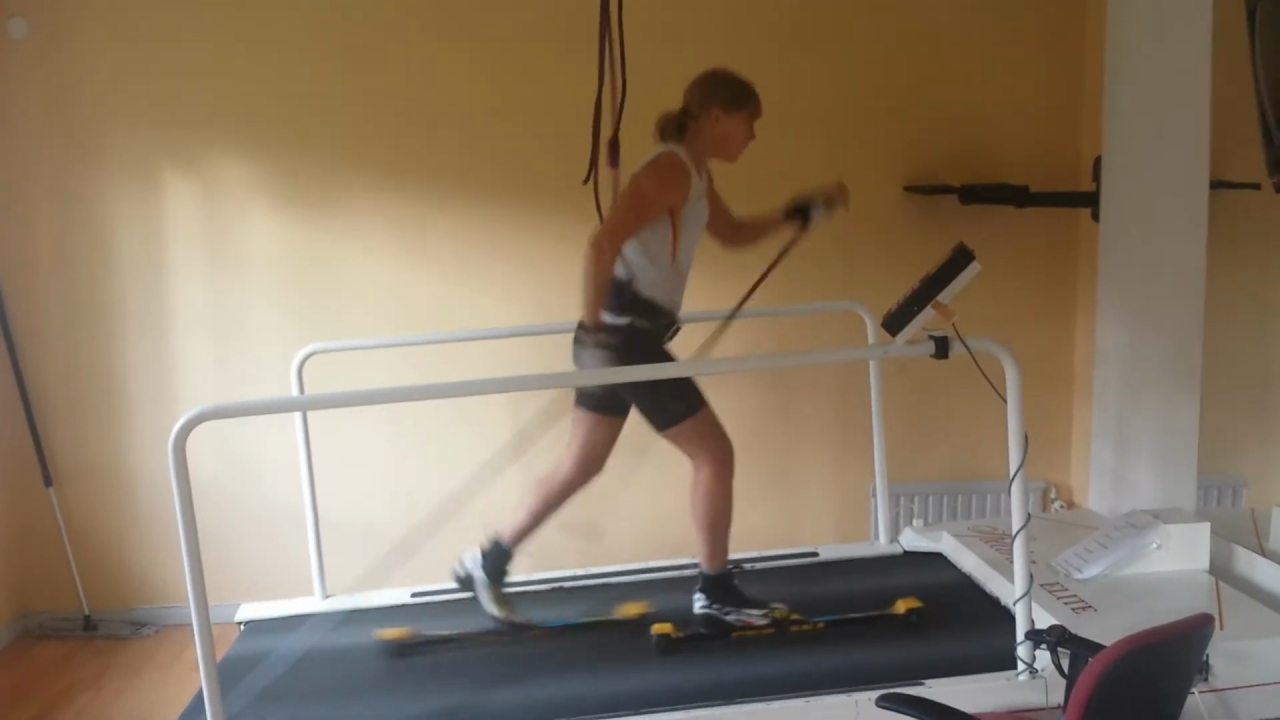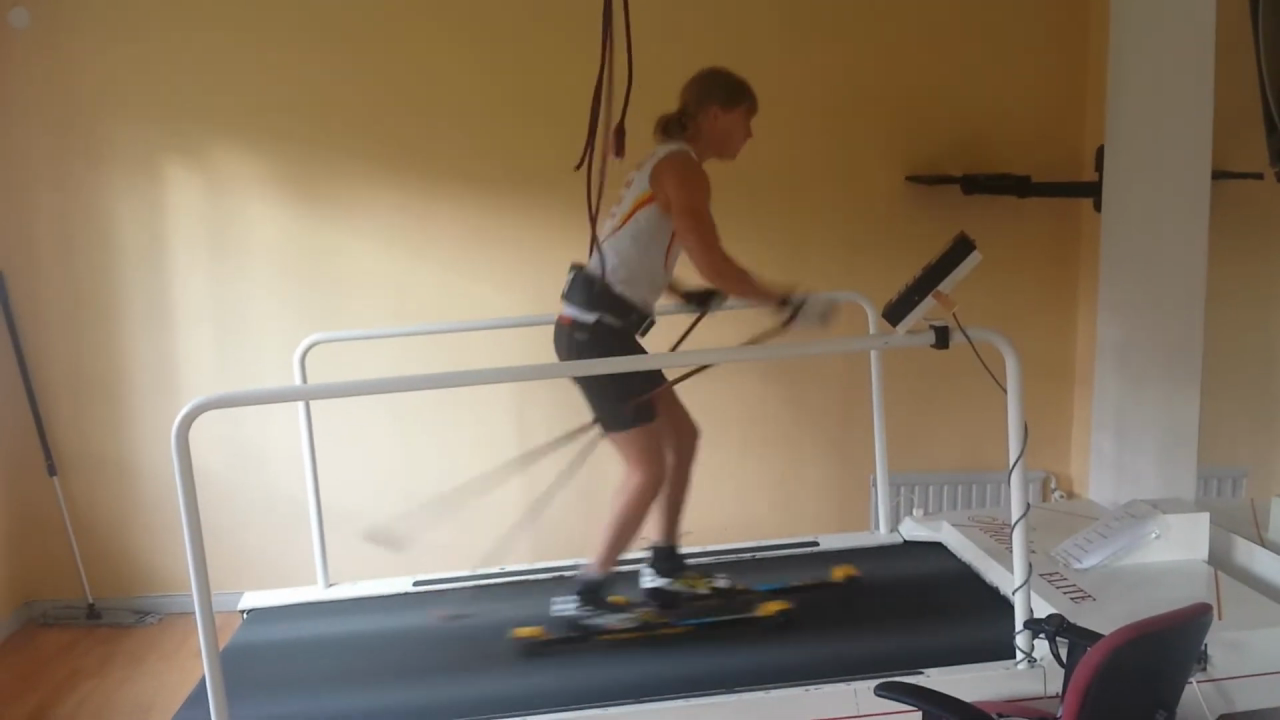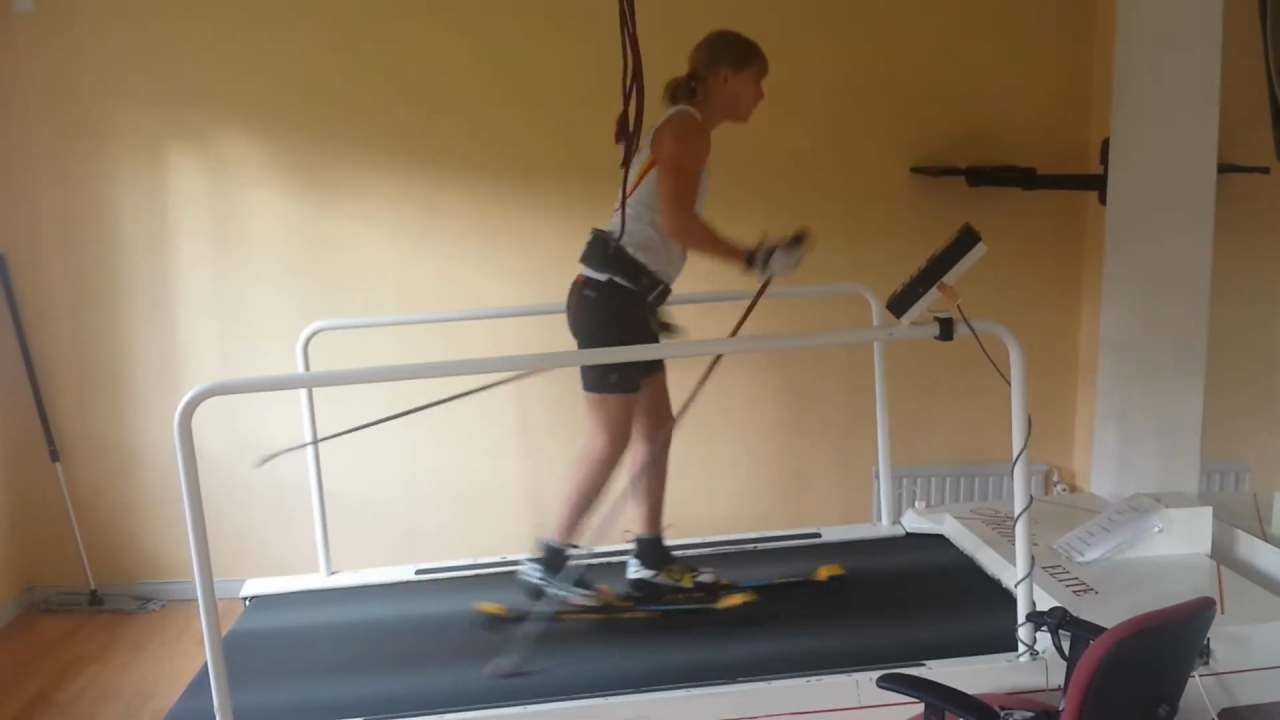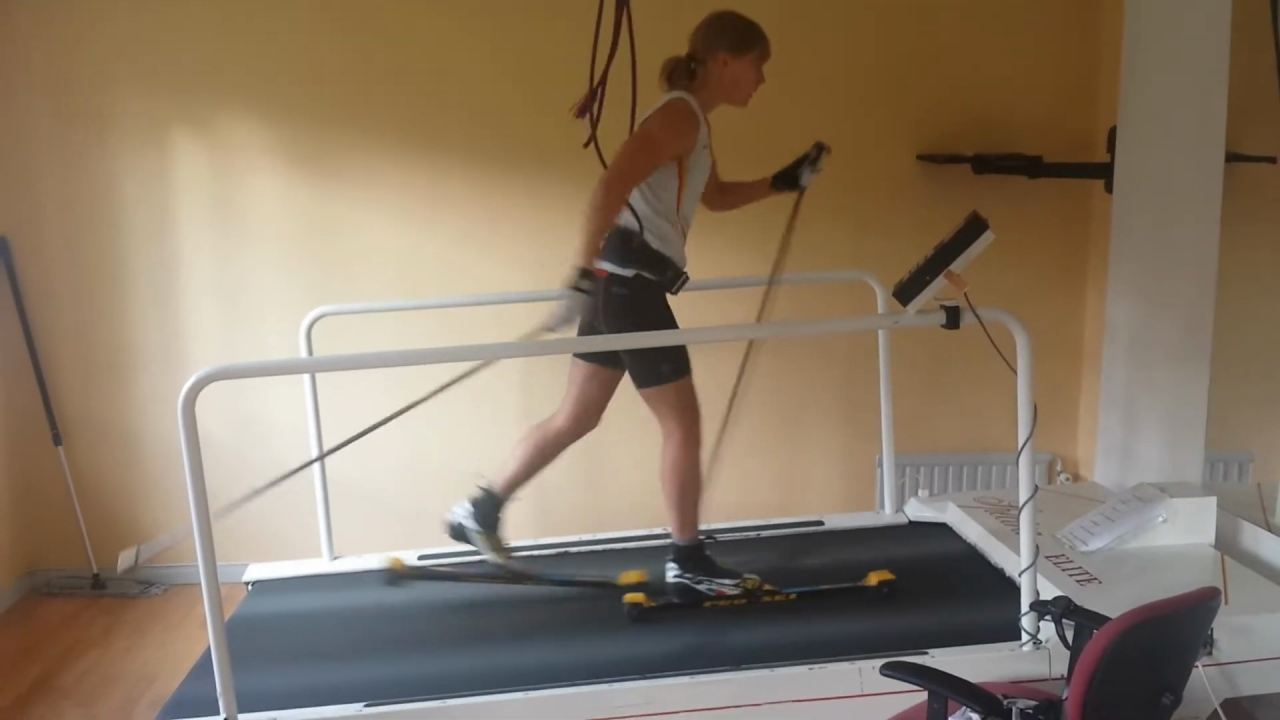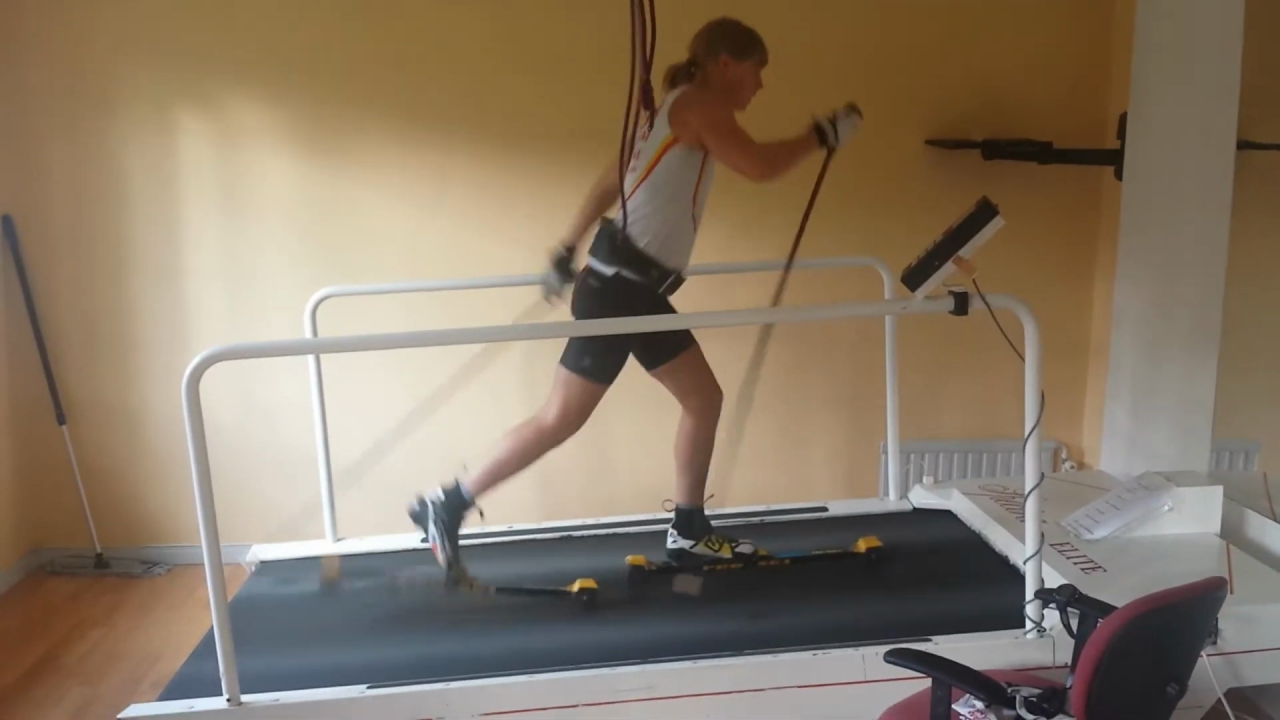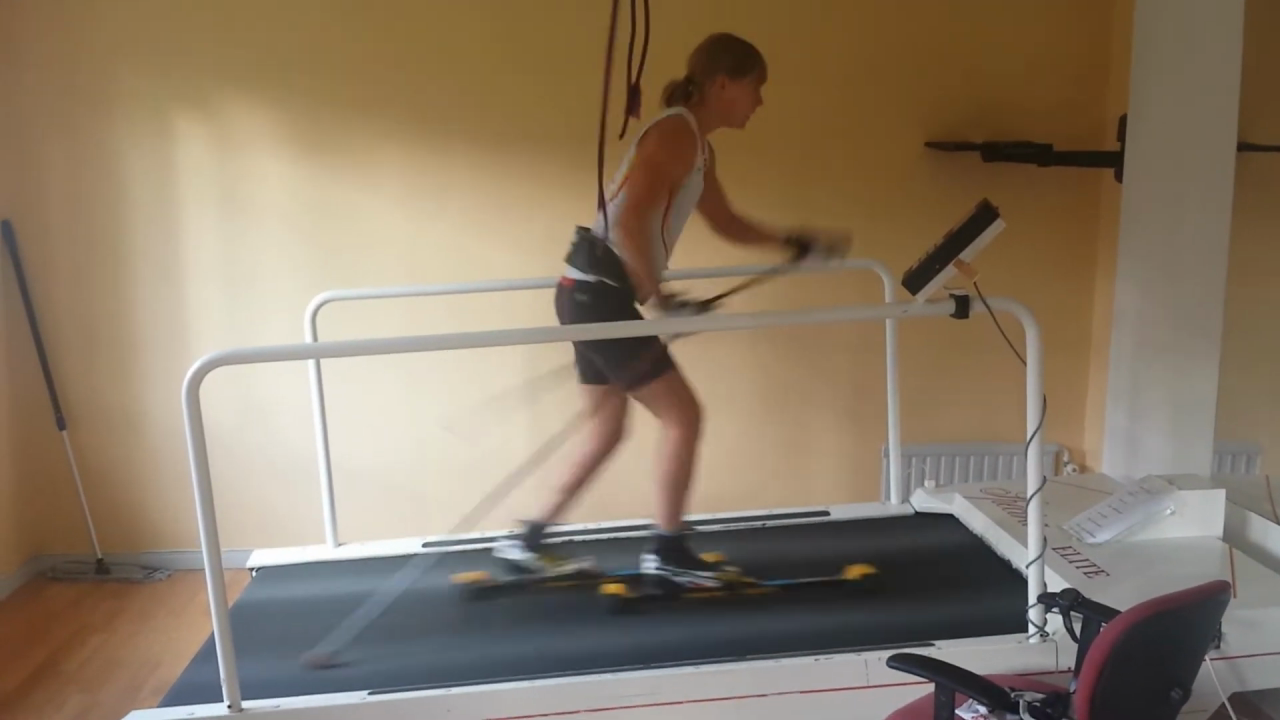
dt=0.5s
person 1, frame 1
left shoulder: (694, 172)
right shoulder: (670, 168)
left elbow: (735, 234)
right elbow: (604, 241)
left wrist: (796, 213)
right wrist: (588, 327)
left hip: (618, 333)
right hip: (622, 336)
left knee: (582, 463)
right knee: (714, 456)
left ankle: (490, 561)
right ankle: (716, 592)
person 1, frame 2
left shoulder: (665, 163)
right shoulder: (682, 170)
right elbow: (711, 262)
left wrist: (688, 295)
right wrist: (784, 300)
left hip: (598, 326)
right hip: (595, 331)
left knee: (681, 438)
right knee: (648, 468)
left ankle: (664, 566)
right ankle: (588, 592)
person 1, frame 3
left shoulder: (686, 132)
right shoulder: (686, 128)
right elbow: (676, 223)
left wrist: (652, 306)
right wrist: (752, 258)
left hip: (616, 294)
right hip: (608, 295)
left knee: (653, 426)
right knee: (614, 436)
left ankle: (648, 556)
right ankle: (547, 562)
person 1, frame 4
left shoulder: (695, 118)
right shoulder: (678, 116)
left elbow: (715, 197)
right elbow: (612, 186)
left wrist: (783, 180)
right wrist: (580, 279)
left hip: (618, 286)
right hip: (628, 286)
left knee: (576, 417)
right knee: (682, 423)
left ankle: (481, 510)
right ankle: (688, 563)
person 1, frame 5
left shoulder: (674, 116)
right shoulder: (699, 106)
left elbow: (607, 185)
right elbow: (756, 164)
left wrist: (568, 252)
right wrist: (823, 134)
left hip: (635, 288)
right hip: (617, 287)
left knee: (705, 398)
right knee: (560, 421)
left ankle: (688, 530)
right ankle: (445, 506)
person 1, frame 6
left shoulder: (695, 144)
right shoulder: (674, 134)
left elbow: (726, 223)
right elbow: (629, 222)
left wrist: (794, 243)
right wrist: (659, 297)
left hip: (601, 294)
right hip: (599, 295)
left knee: (607, 426)
right knee: (684, 418)
left ankle: (530, 539)
right ankle: (666, 551)
